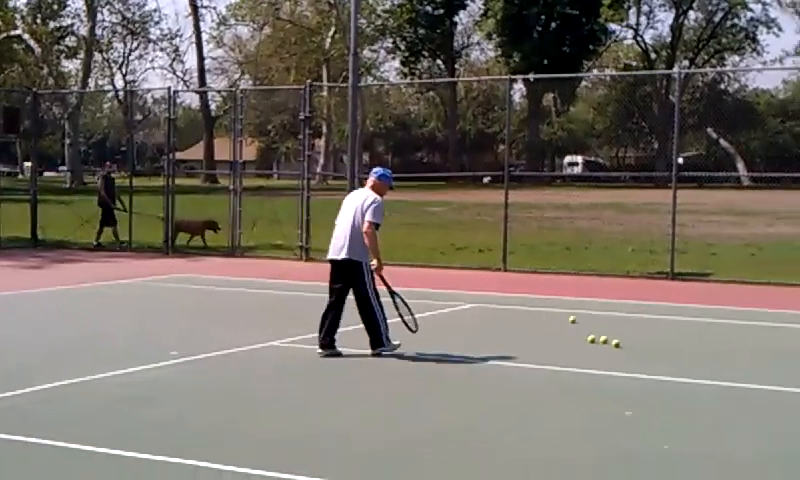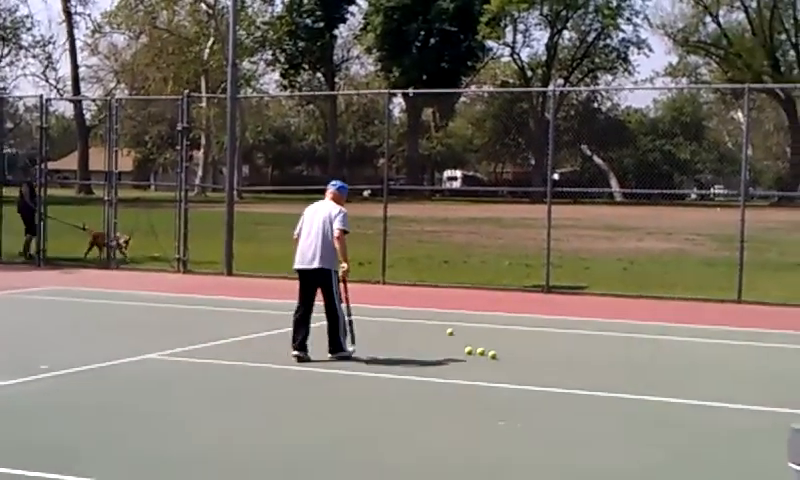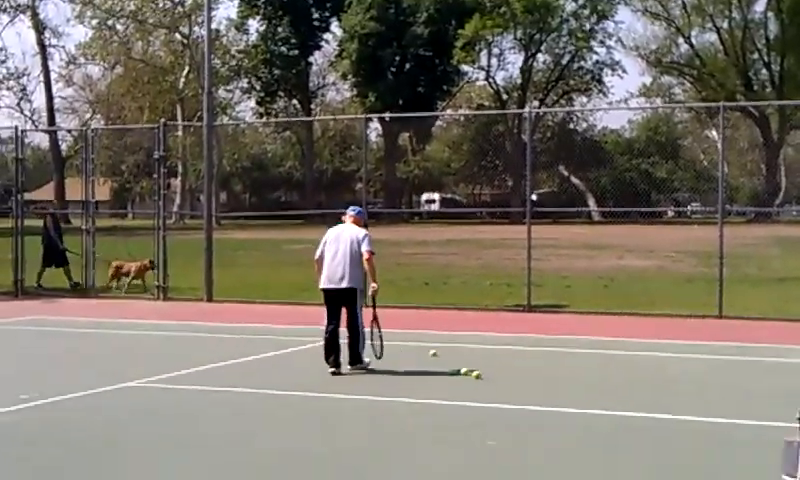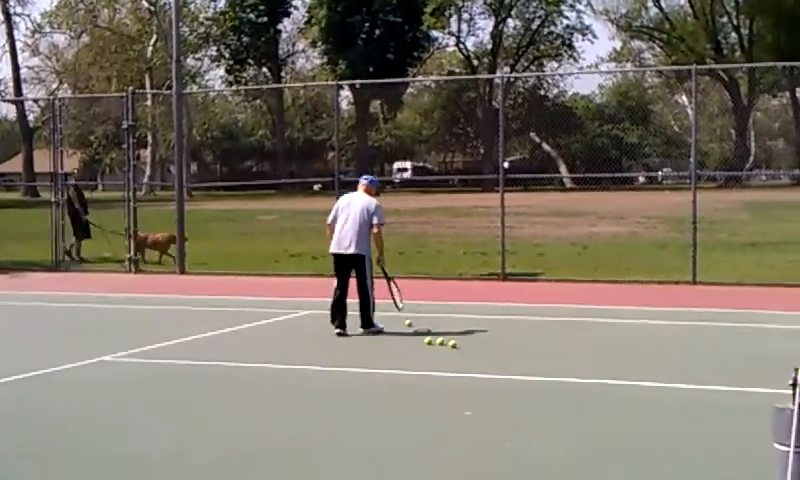
dt=1s
person 1, frame 1
left shoulder: (352, 196)
right shoulder: (375, 200)
right elbow: (367, 230)
right wrist: (377, 259)
left hip: (337, 254)
right hip: (355, 257)
left knee: (336, 300)
right knee: (369, 300)
left ankle: (326, 344)
right ankle: (380, 343)
person 1, frame 2
left shoulder: (310, 208)
right shoulder: (338, 210)
left elbow: (297, 236)
right elbow: (338, 236)
right wrist: (344, 261)
left hip: (303, 263)
right hip: (324, 265)
left knee: (304, 307)
right knee: (333, 306)
left ankle: (299, 347)
right ankle: (337, 348)
person 1, frame 3
left shoulder: (331, 232)
right shoulder: (362, 233)
left elbow: (318, 258)
right elbow: (367, 257)
left wrist: (320, 279)
right wrist: (373, 281)
left hip: (329, 283)
right hip: (351, 284)
left knee: (332, 324)
right knee: (354, 323)
left ankle: (333, 363)
right ankle: (355, 360)
person 1, frame 4
left shoulder: (343, 199)
right shoulder: (373, 203)
left elbow: (330, 223)
right elbow: (376, 231)
left wrist: (332, 244)
right wrist: (380, 254)
left hip: (339, 249)
right hip: (360, 251)
left knee: (340, 288)
right knee: (365, 288)
left ankle: (339, 324)
right ankle: (368, 324)
